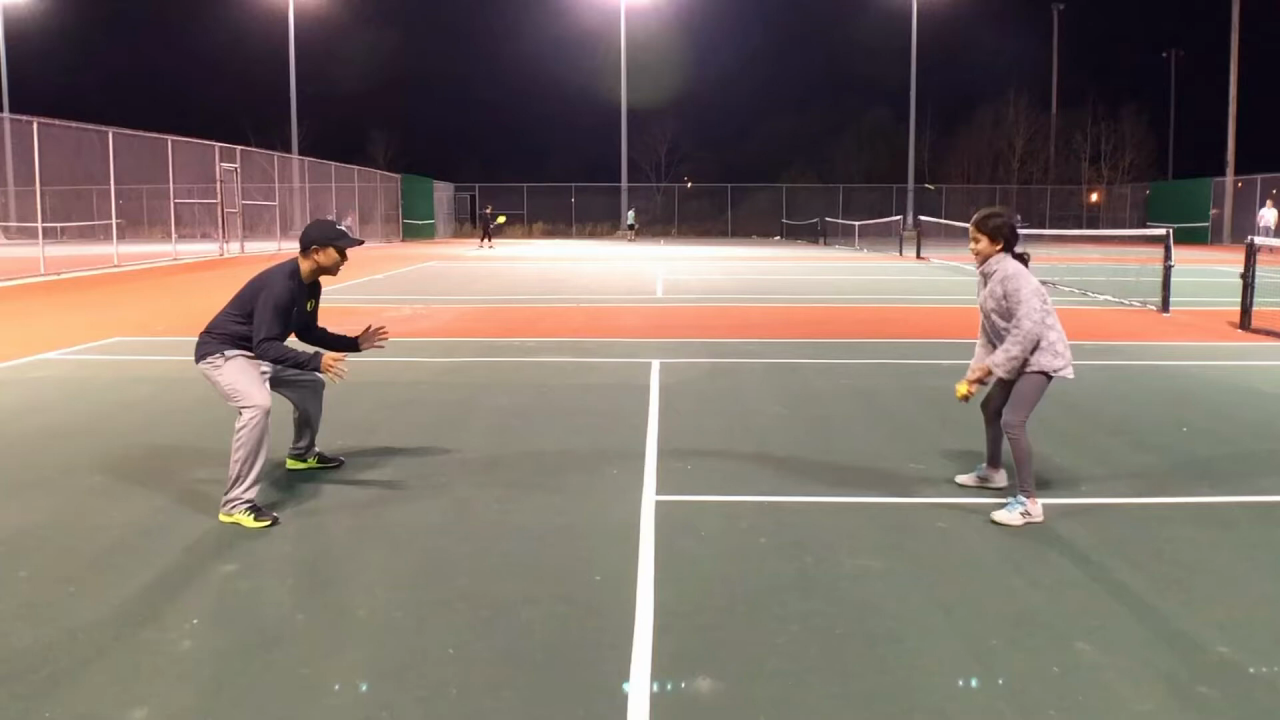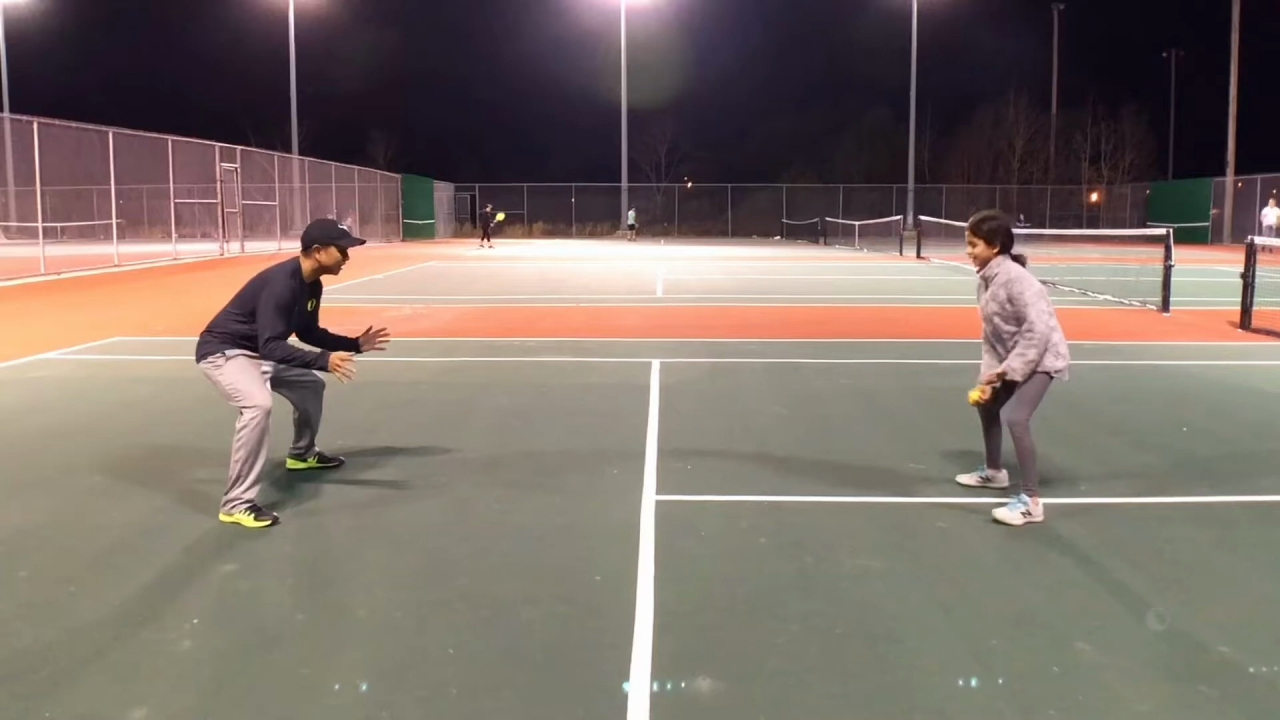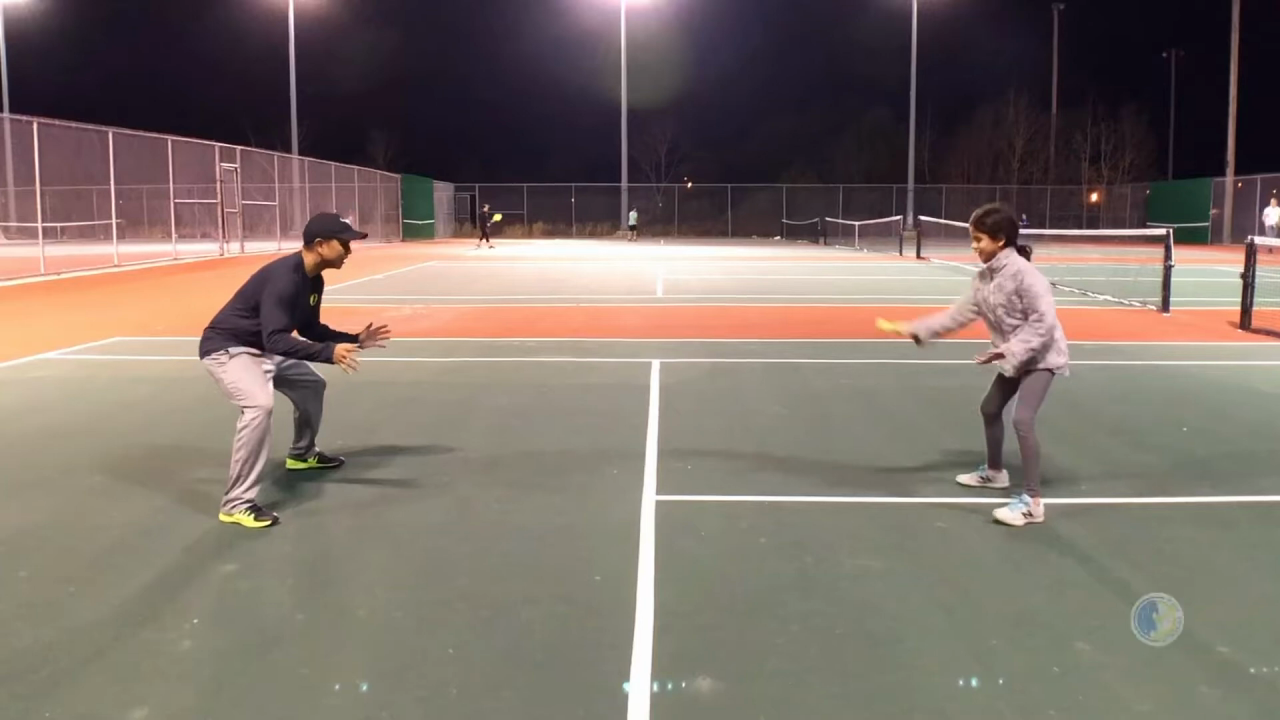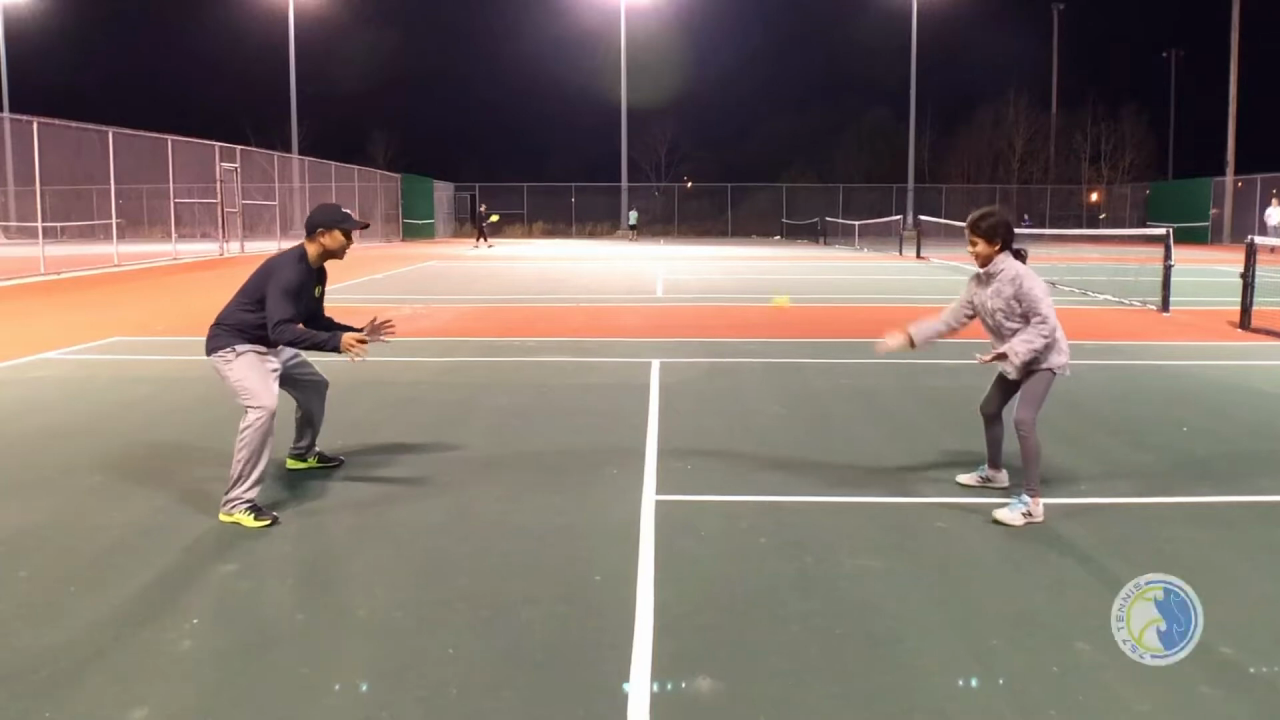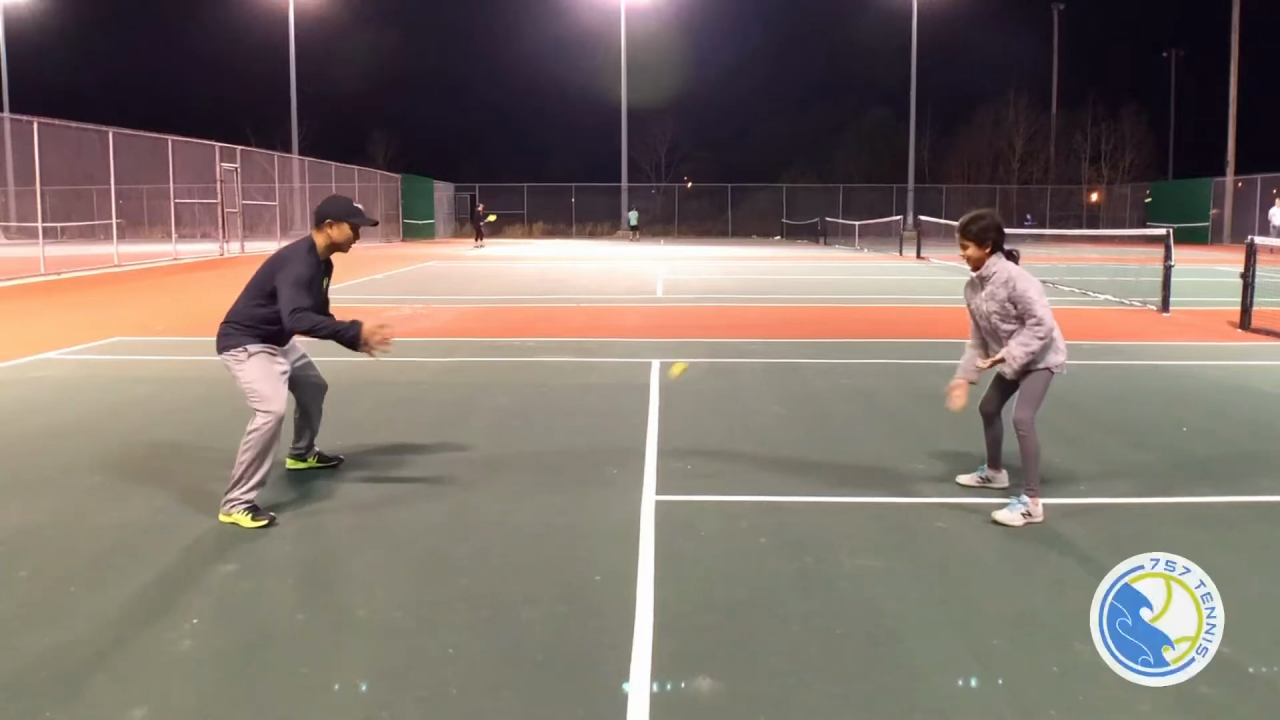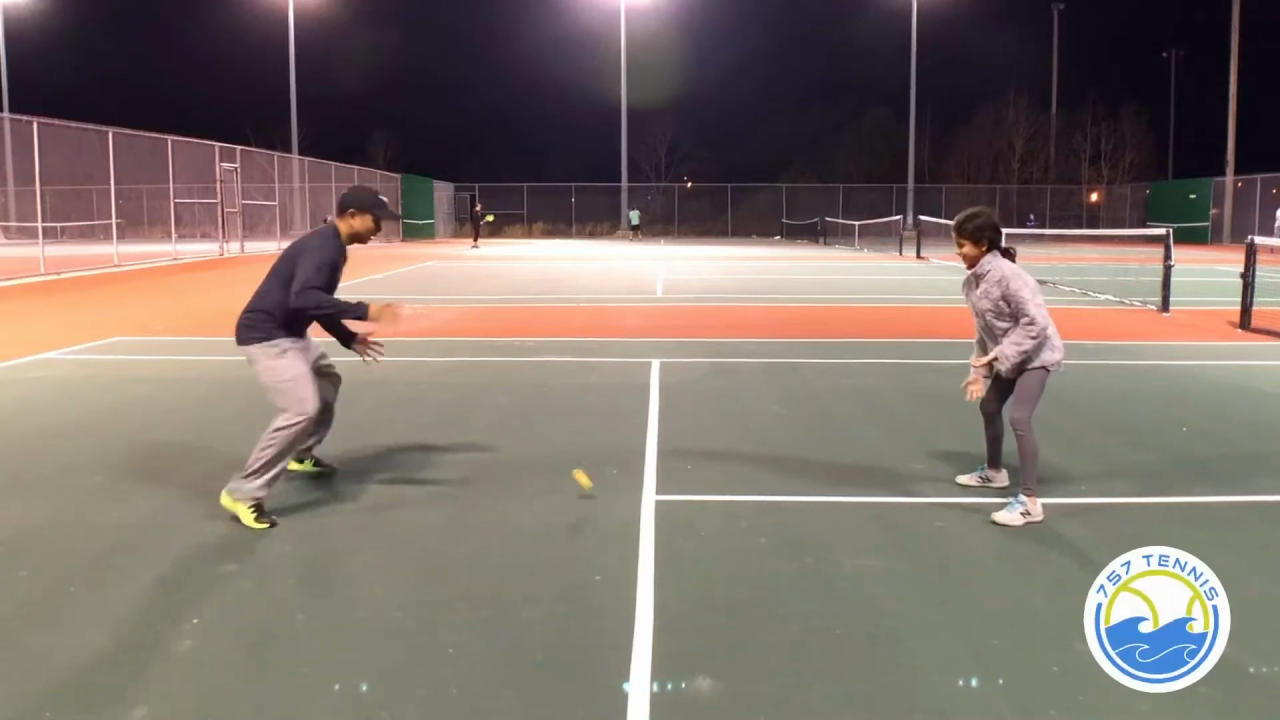
dt=0.2s
person 1, frame 1
left shoulder: (311, 285)
right shoulder: (280, 285)
left elbow: (307, 332)
right elbow: (266, 345)
left wrist: (355, 343)
right wrist: (315, 361)
left hip: (256, 349)
right hip: (221, 351)
left knee: (311, 385)
right knee: (258, 405)
left ankle: (302, 454)
right ankle: (237, 504)
person 1, frame 2
left shoulder: (312, 285)
right shoulder: (281, 284)
left elbow: (307, 332)
right elbow: (272, 346)
left wrist: (354, 344)
right wrist: (323, 360)
left hip: (258, 350)
right hip: (222, 351)
left knee: (311, 386)
right knee: (259, 405)
left ankle: (302, 453)
right ankle: (236, 503)
person 1, frame 3
left shoulder: (313, 280)
right shoulder: (284, 278)
left elbow: (309, 328)
right elbow: (276, 339)
left wrist: (354, 340)
right wrist: (329, 352)
left hip: (261, 347)
right hip: (227, 347)
left knee: (311, 385)
right knee: (260, 405)
left ankle: (302, 454)
right ankle: (237, 503)
person 1, frame 4
left shoulder: (316, 272)
right shoulder: (289, 270)
left elbow: (314, 320)
right elbow: (282, 330)
left wrist: (356, 333)
right wrist: (336, 342)
left hip: (269, 344)
right hip: (234, 344)
left knee: (314, 386)
right knee: (264, 406)
left ankle: (303, 453)
right ankle: (237, 503)
person 1, frame 5
left shoulder: (322, 262)
right shoulder: (300, 262)
left elbow: (316, 314)
right elbow: (298, 319)
left wrist: (358, 338)
right wrist: (356, 330)
left hip: (277, 341)
right hip: (245, 342)
left knee: (313, 387)
right knee: (272, 410)
left ankle: (303, 453)
right ankle: (236, 503)
person 1, frame 6
left shoulder: (336, 249)
right shoulder: (323, 247)
right elbow: (303, 298)
left wrist: (349, 337)
right wrist: (362, 311)
left hip: (287, 333)
right hip: (266, 334)
left knee: (328, 383)
right knee: (303, 409)
left ankle: (301, 456)
right ankle: (244, 492)
person 2, frame 1
left shoulder: (1014, 276)
right shoulder: (986, 278)
left elbow: (1027, 330)
right elbow: (987, 332)
left wrist: (993, 366)
right wrist: (978, 369)
left hip: (1041, 356)
right hip: (1016, 359)
left knee: (1012, 422)
right knee: (990, 407)
left ankle: (1029, 502)
right ankle: (993, 471)
person 2, frame 2
left shoulder: (1015, 280)
right shoulder: (986, 282)
left elbow: (1038, 331)
right elbow: (991, 336)
left wrist: (1005, 368)
right wrist: (989, 376)
left hip: (1039, 361)
right hip: (1016, 363)
left knee: (1018, 422)
right knee: (987, 407)
left ankle: (1030, 499)
right ankle: (993, 471)
person 2, frame 3
left shoulder: (1023, 273)
right shoulder: (986, 277)
left elbow: (1045, 322)
right elbow: (960, 312)
left wrist: (1009, 350)
right wrist: (917, 330)
left hip: (1042, 357)
right hip: (1015, 358)
left knee: (1023, 420)
right knee: (990, 408)
left ankle: (1032, 501)
right ankle: (995, 471)
person 2, frame 4
left shoulder: (1021, 278)
right shoulder: (979, 281)
left elbow: (1046, 324)
right elbow: (953, 318)
left wrist: (1011, 350)
right wrist: (910, 336)
left hip: (1043, 356)
right hip: (1011, 358)
left knee: (1023, 420)
right knee: (991, 408)
left ankle: (1032, 503)
right ankle: (994, 471)
person 2, frame 5
left shoulder: (1013, 278)
right shoulder: (973, 286)
left elbow: (1042, 324)
right elbow: (978, 337)
left wrist: (1007, 355)
right wrist: (964, 376)
left hip: (1039, 356)
right hip: (1010, 358)
left knee: (1022, 420)
right knee: (989, 408)
left ankle: (1031, 502)
right ankle: (994, 471)
person 2, frame 6
left shoulder: (1008, 276)
right shoulder: (972, 282)
left elbow: (1035, 323)
right elbow: (985, 331)
left wrist: (1001, 354)
right wrist: (980, 370)
left hip: (1036, 354)
right hip: (1008, 357)
left knee: (1019, 419)
right knee: (989, 407)
left ankle: (1030, 502)
right ankle: (994, 471)
